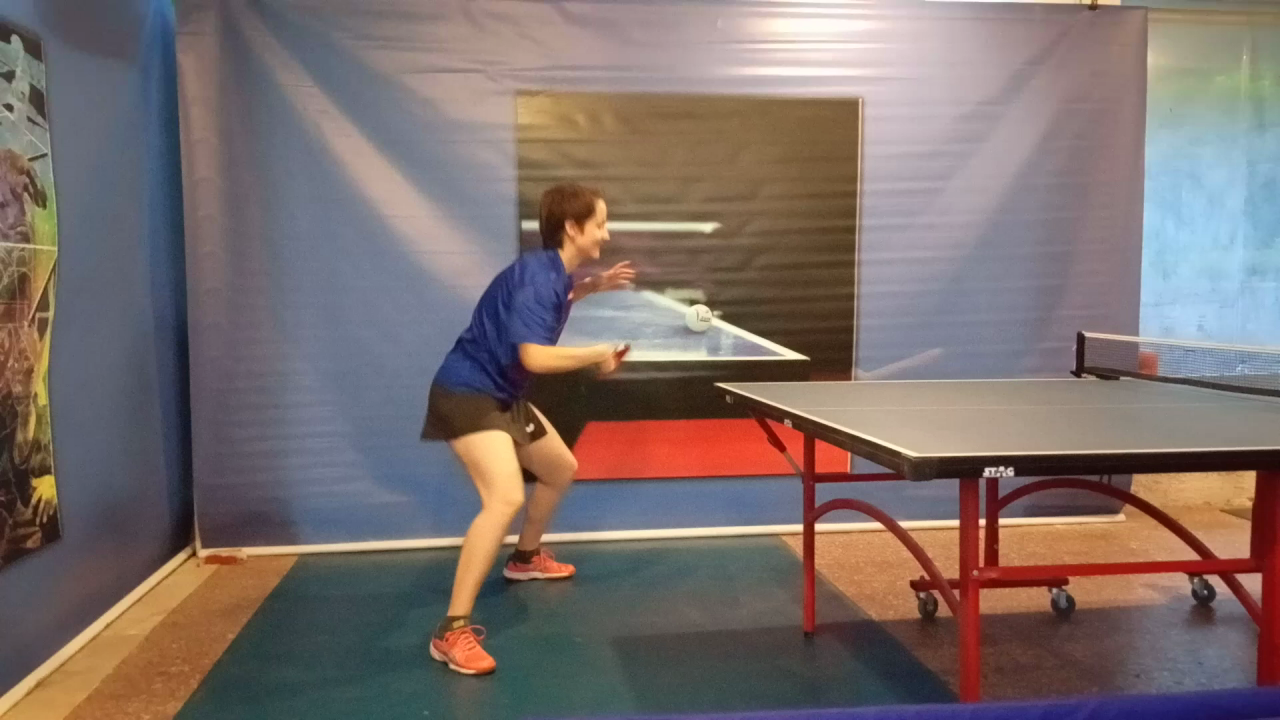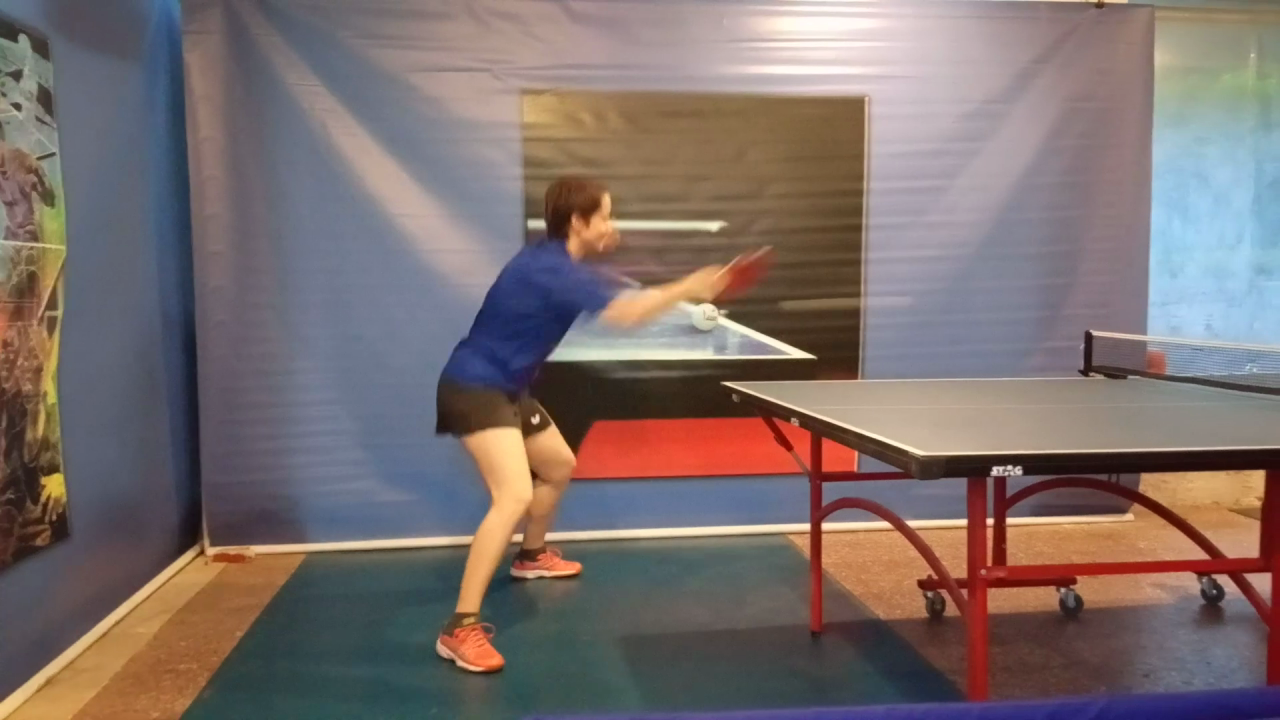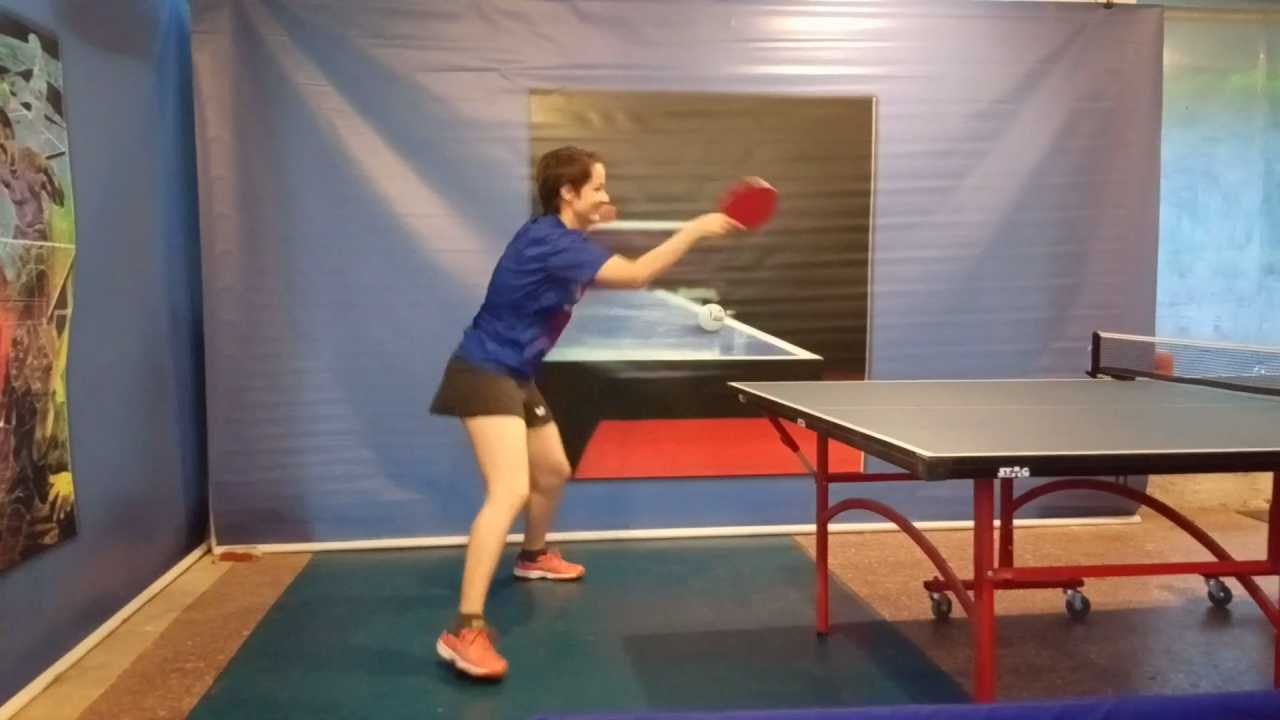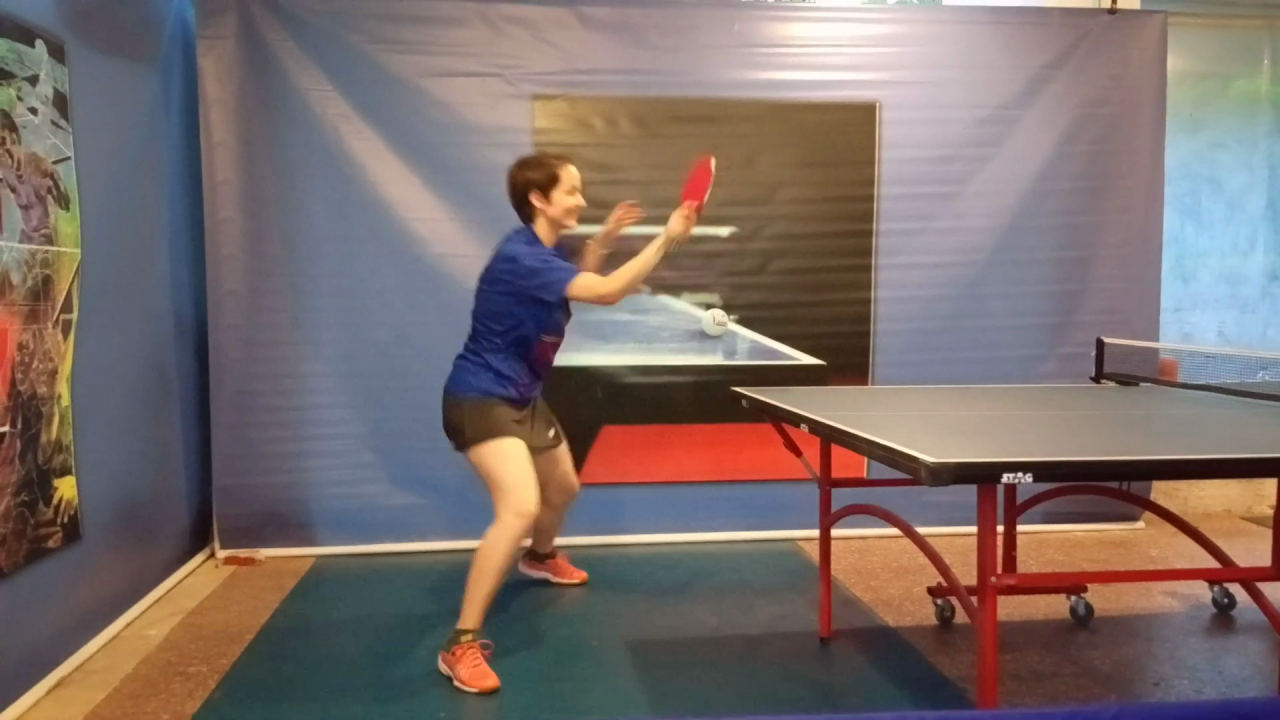
dt=0.2s
person 1, frame 1
left shoulder: (554, 270)
right shoulder: (537, 277)
right elbow: (537, 357)
left wrist: (595, 284)
right wrist: (597, 355)
left hip: (500, 395)
right hip: (465, 394)
left knee: (560, 468)
right knee: (504, 497)
left ankle: (525, 556)
right ankle: (452, 629)
person 1, frame 2
left shoulder: (552, 261)
right shoulder: (555, 272)
right elbow: (626, 313)
left wrist: (595, 258)
right wrist: (688, 289)
left hip: (502, 388)
right hip: (475, 391)
left knee: (558, 467)
right knee: (509, 499)
left ankle: (531, 556)
right ankle: (459, 627)
person 1, frame 3
left shoulder: (553, 235)
right shoulder: (549, 241)
right elbow: (635, 276)
left wrist: (589, 232)
right wrist: (696, 231)
left hip: (511, 374)
right hip: (483, 375)
left knee: (552, 476)
right knee: (509, 493)
left ankle: (533, 555)
right ankle: (464, 629)
person 1, frame 4
left shoulder: (558, 249)
right shoulder: (518, 258)
left elbow: (581, 281)
right elbow: (601, 294)
left wrist: (605, 238)
right wrist: (665, 239)
left hip: (523, 395)
right hip: (481, 399)
left knee: (563, 486)
right knee: (521, 510)
left ankle: (541, 555)
right ankle: (462, 643)
